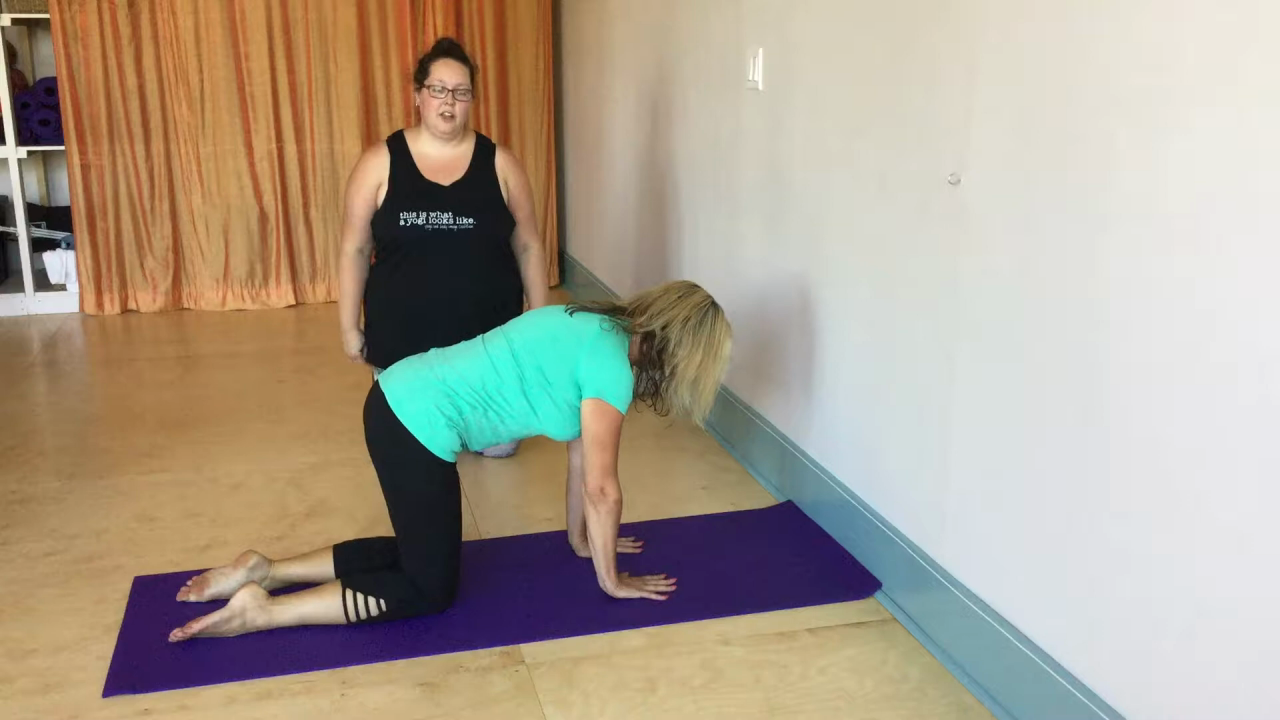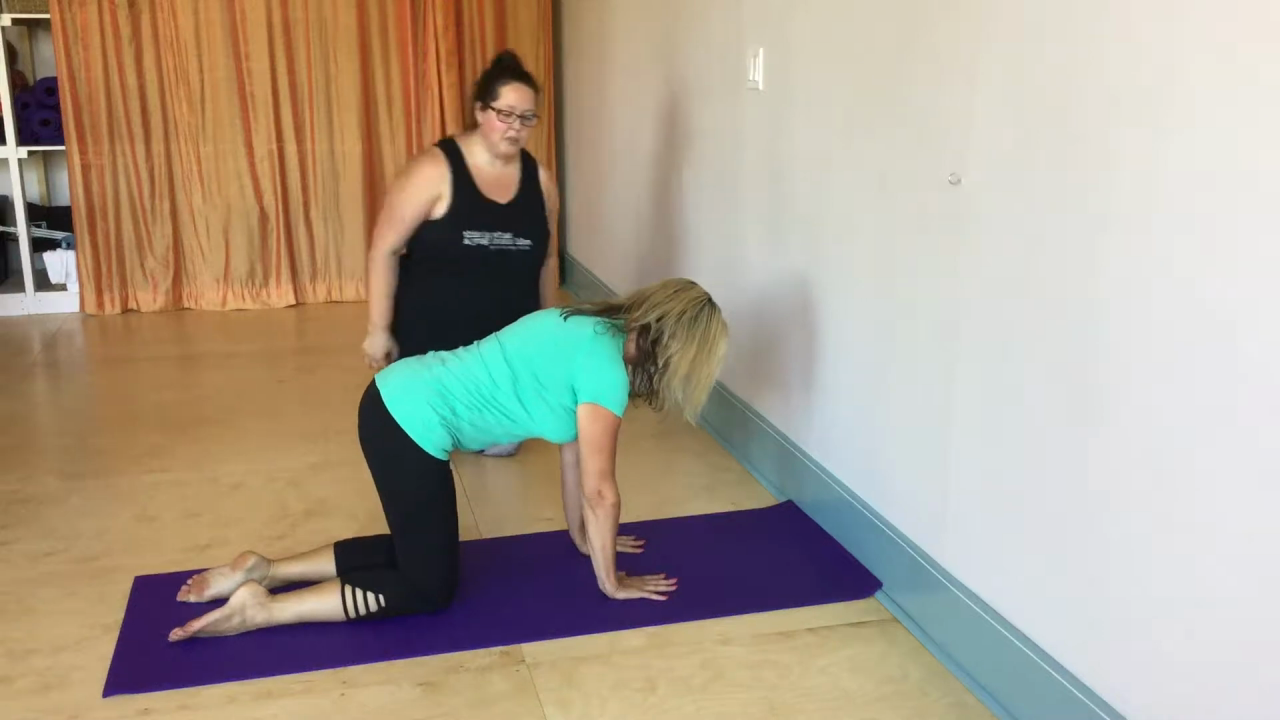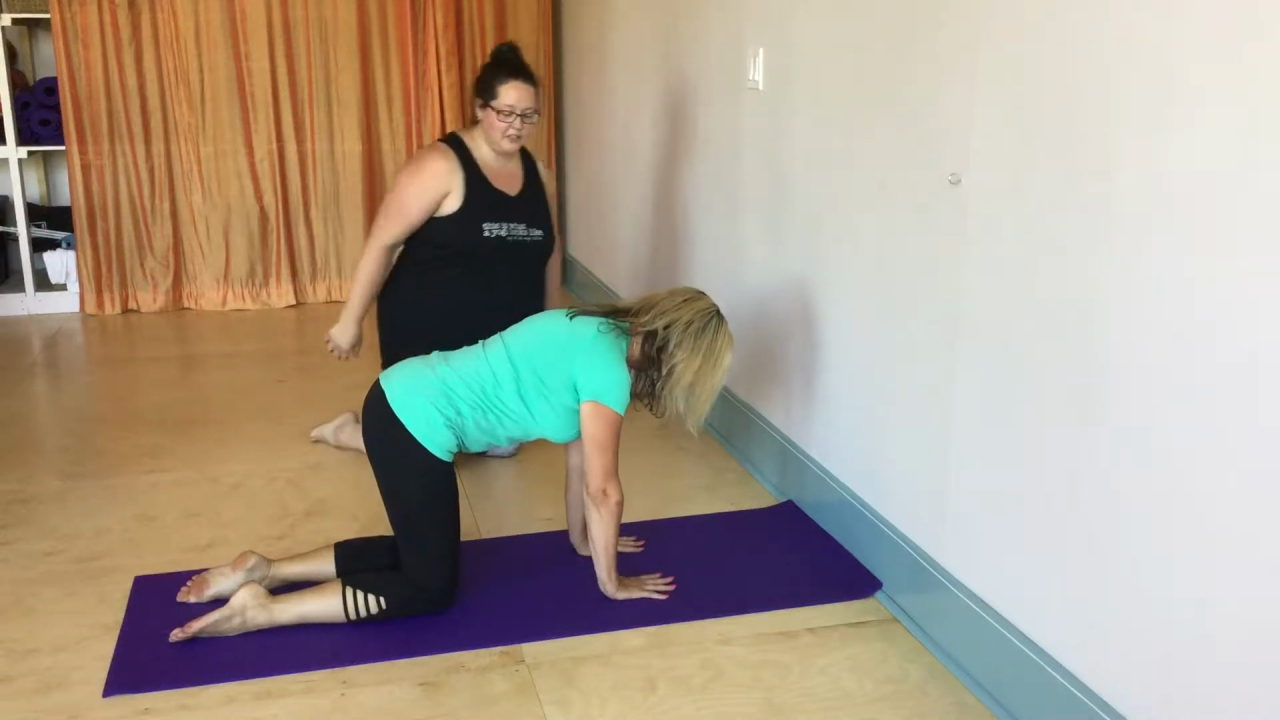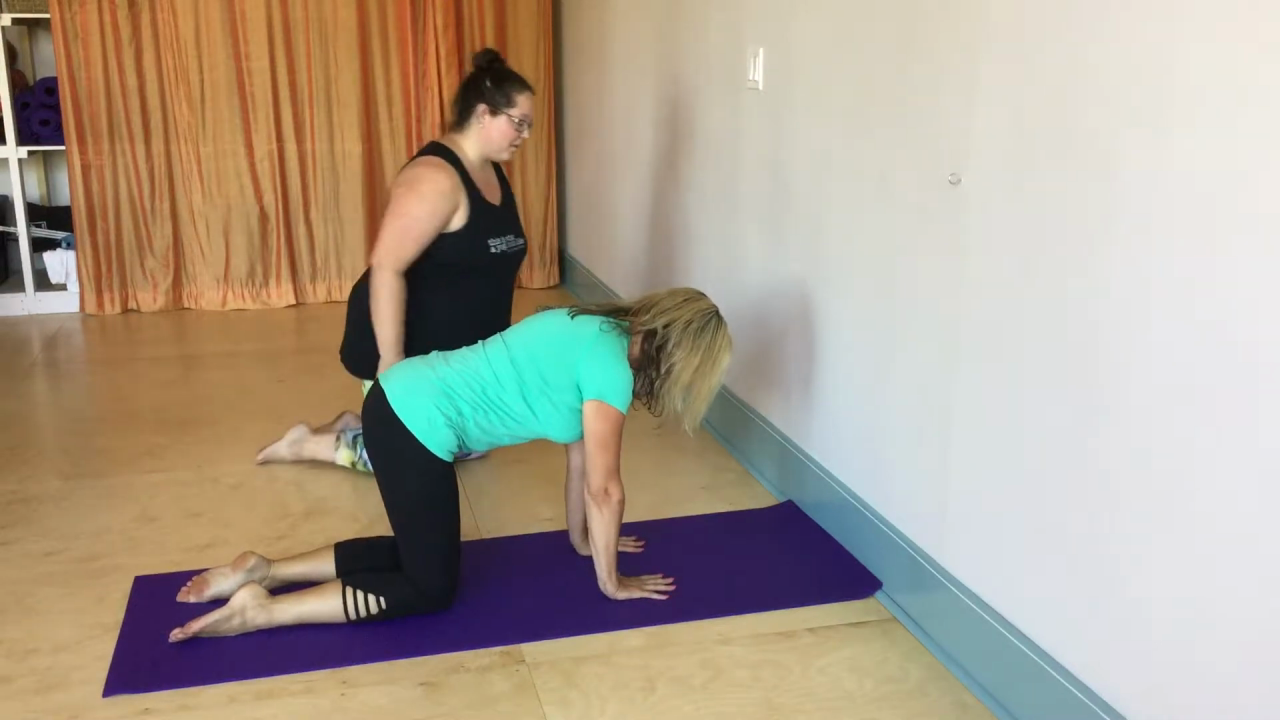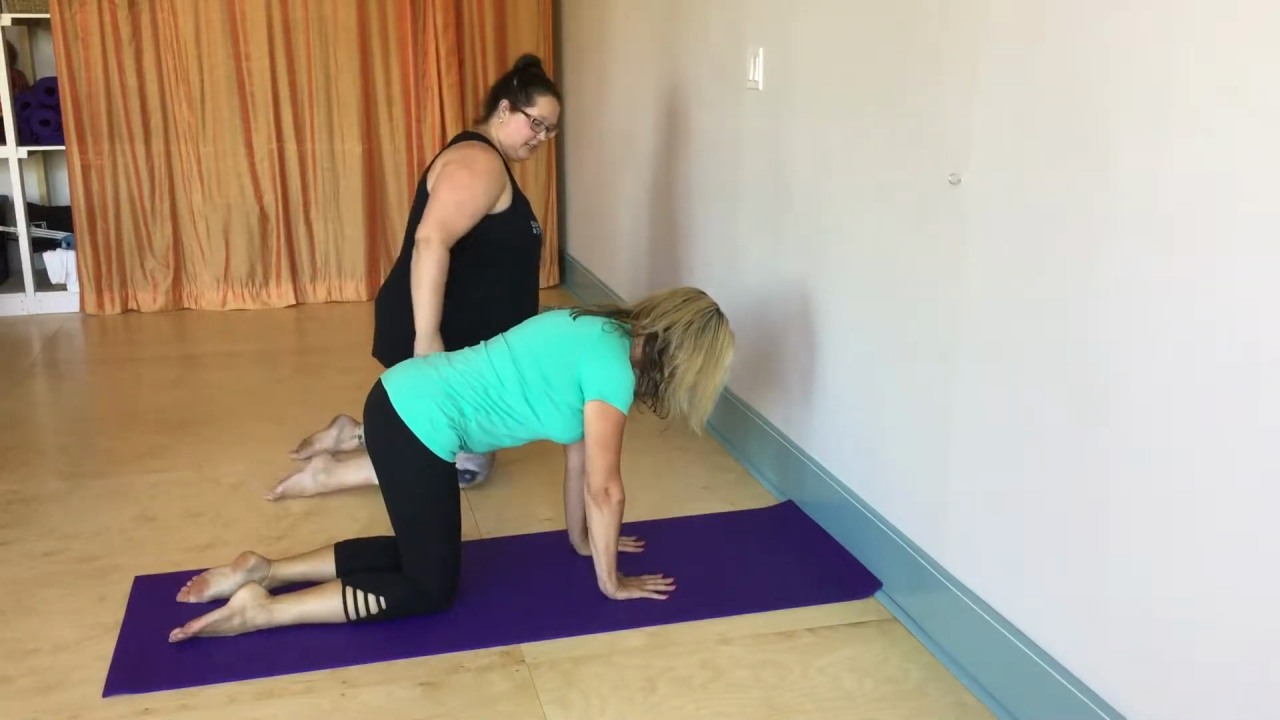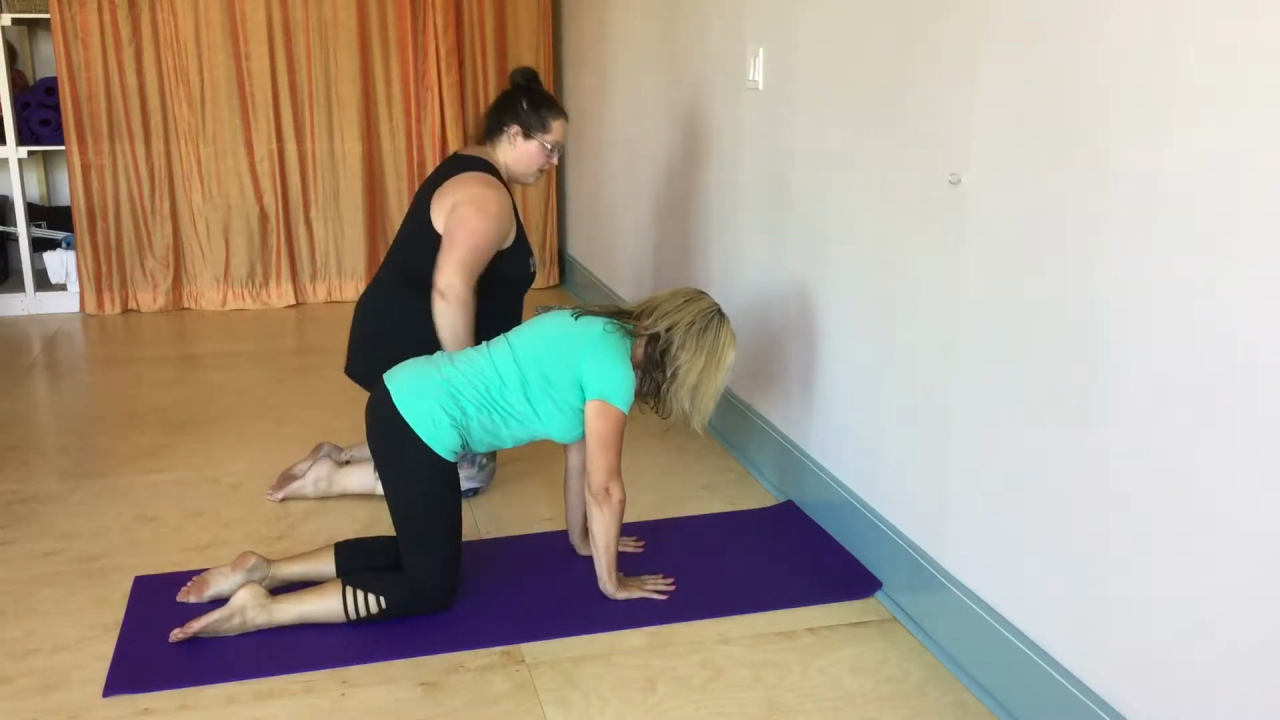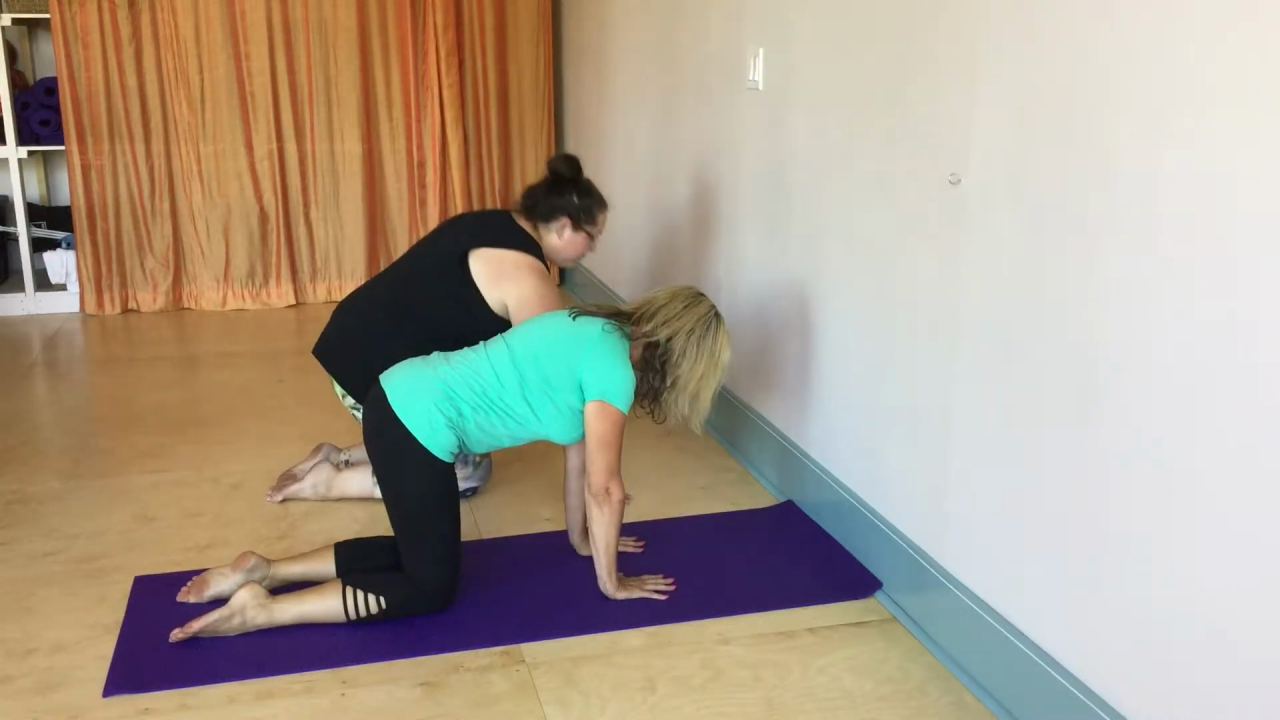
dt=0.7s
person 1, frame 1
left shoulder: (598, 331)
right shoulder: (612, 365)
left elbow: (579, 454)
right elbow: (601, 486)
left wrist: (580, 538)
right wrist: (611, 580)
left hip: (400, 400)
right hip: (418, 424)
left knee: (422, 552)
right knee: (431, 590)
left ankle: (263, 571)
right ankle: (259, 611)
person 1, frame 2
left shoulder: (594, 333)
right shoulder: (607, 366)
left elbow: (572, 449)
right elbow: (600, 489)
left wrist: (583, 537)
right wrist: (611, 581)
left hip: (396, 401)
right hip: (410, 423)
left knee: (418, 549)
right knee: (431, 588)
left ankle: (261, 571)
right ankle: (259, 609)
person 1, frame 3
left shoulder: (600, 333)
right shoulder: (608, 366)
left elbow: (579, 455)
right elbow: (602, 488)
left wrist: (582, 538)
right wrist: (611, 580)
left hip: (400, 401)
right hip: (415, 423)
left knee: (420, 552)
right knee: (432, 588)
left ankle: (263, 570)
right ankle: (259, 608)
person 1, frame 4
left shoulder: (597, 333)
right shoulder: (611, 366)
left elbow: (579, 453)
right elbow: (604, 487)
left wrist: (582, 538)
right wrist: (612, 580)
left hip: (403, 400)
right hip: (416, 422)
left knee: (420, 552)
right knee: (431, 588)
left ankle: (262, 570)
right ankle: (259, 609)
person 1, frame 5
left shoulder: (602, 334)
right shoulder: (613, 366)
left elbow: (578, 455)
right elbow: (603, 488)
left wrist: (581, 538)
right wrist: (611, 581)
left hip: (402, 399)
right hip: (417, 423)
left knee: (421, 553)
right knee: (432, 589)
left ankle: (262, 570)
right ankle: (259, 610)
person 1, frame 6
left shoulder: (603, 335)
right shoulder: (614, 367)
left elbow: (578, 451)
right elbow: (604, 487)
left wrist: (581, 538)
right wrist: (611, 581)
left hip: (406, 400)
right hip: (420, 423)
left knee: (421, 552)
right knee: (431, 588)
left ankle: (262, 570)
right ankle: (259, 609)
person 1, frame 7
left shoulder: (599, 334)
right shoulder: (614, 367)
left elbow: (577, 452)
right elbow: (603, 487)
left wrist: (582, 538)
right wrist: (612, 581)
left hip: (401, 399)
right hip: (416, 425)
left knee: (421, 552)
right knee: (432, 588)
left ankle: (262, 570)
right ankle: (260, 609)
person 2, frame 1
left shoulder: (499, 163)
right shoulder: (380, 162)
left elbow: (528, 247)
right elbow: (354, 250)
right wrist: (349, 327)
left hip: (487, 337)
right hip: (403, 338)
left knee: (498, 444)
person 2, frame 2
left shoulder: (539, 179)
right shoulder: (435, 170)
left elbow: (543, 258)
right elbow: (385, 250)
right wrist: (378, 330)
right hip: (427, 341)
left knee: (502, 444)
person 2, frame 3
left shoulder: (536, 172)
right shoulder: (441, 166)
left elbow: (547, 252)
right elbow: (381, 244)
right wrist: (350, 320)
right hip: (429, 338)
left knee: (502, 444)
right ankle: (349, 430)
person 2, frame 4
left shoulder: (491, 172)
right shoulder: (436, 178)
right elbow: (386, 267)
right wrist: (390, 359)
left hip: (462, 352)
right hip: (413, 353)
left ankle: (359, 426)
person 2, frame 5
left shoulder: (486, 160)
right shoulder: (478, 161)
right elbow: (430, 241)
right wrist: (427, 337)
left hip: (463, 339)
right hip: (446, 342)
right knee: (468, 462)
left ankle: (352, 433)
right ankle: (331, 470)
person 2, frame 6
left shoulder: (467, 167)
right shoulder: (485, 195)
right elbow: (450, 287)
left hip: (402, 342)
right hip: (412, 355)
right knee: (470, 473)
left ankle: (337, 456)
person 2, frame 7
left shoulder: (495, 225)
right shoulder: (526, 277)
left hip: (364, 345)
right hip: (378, 369)
right knee: (468, 472)
left ankle: (337, 458)
right ankle: (330, 482)
